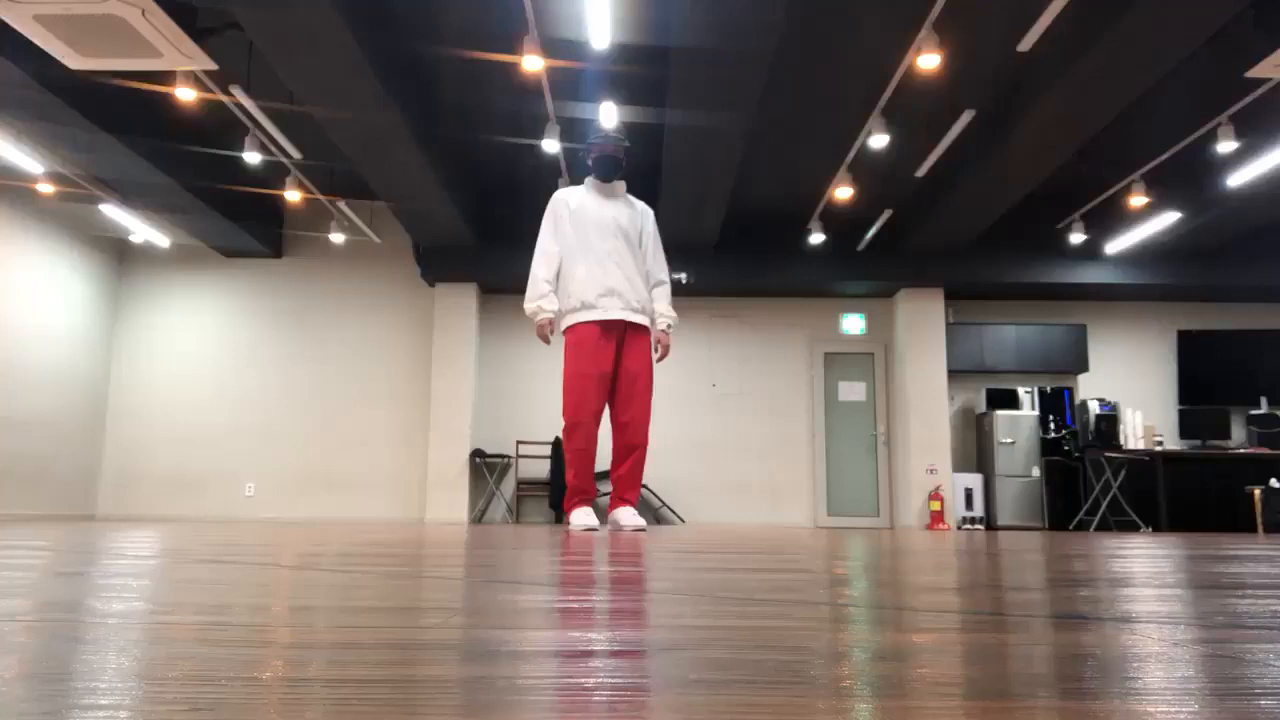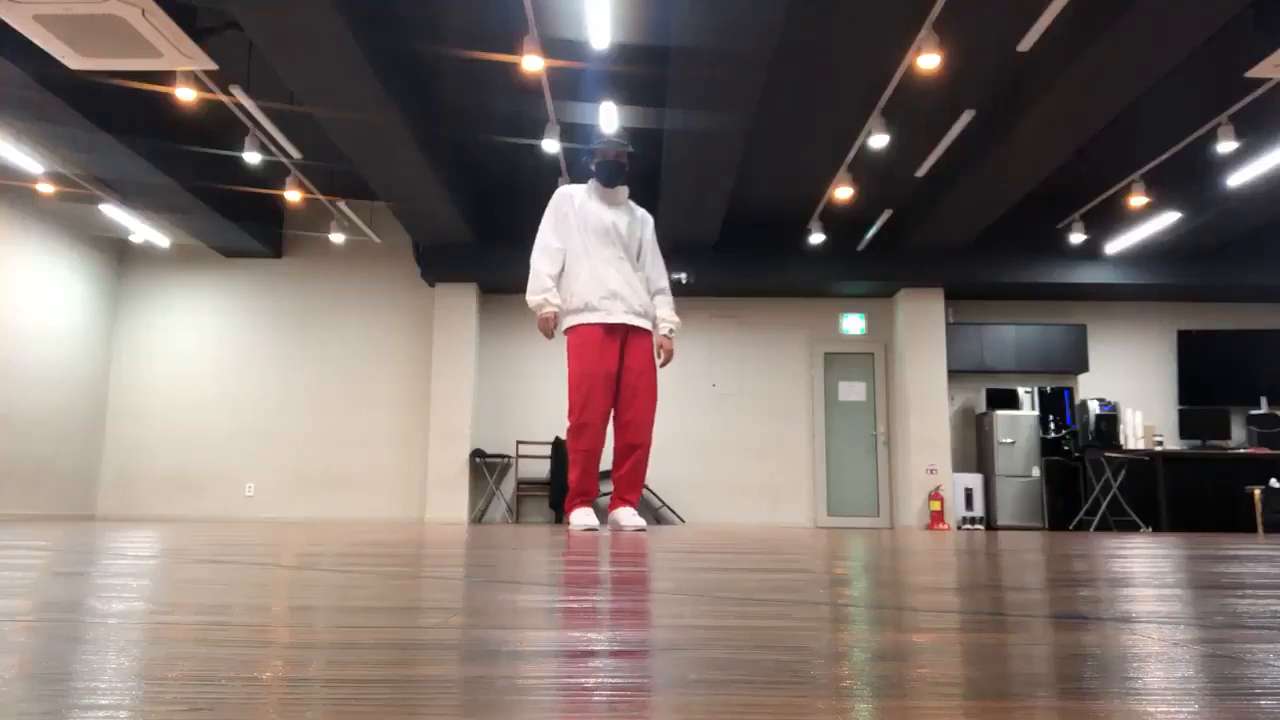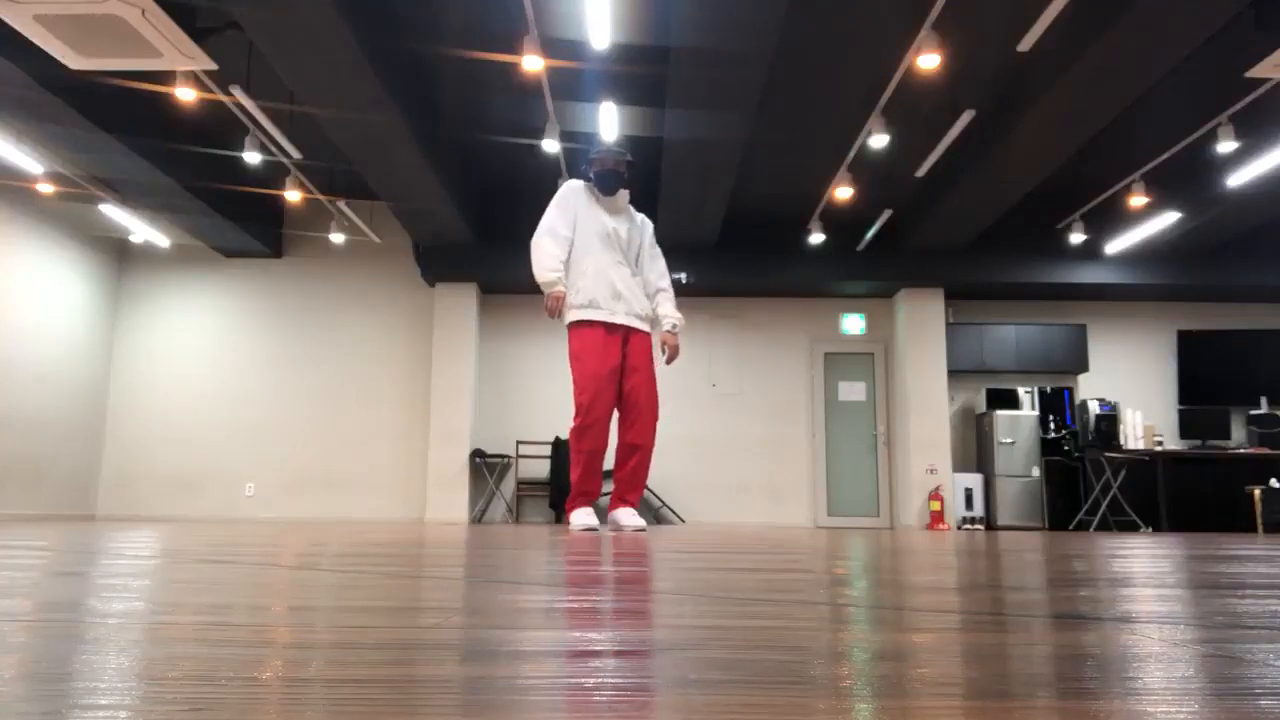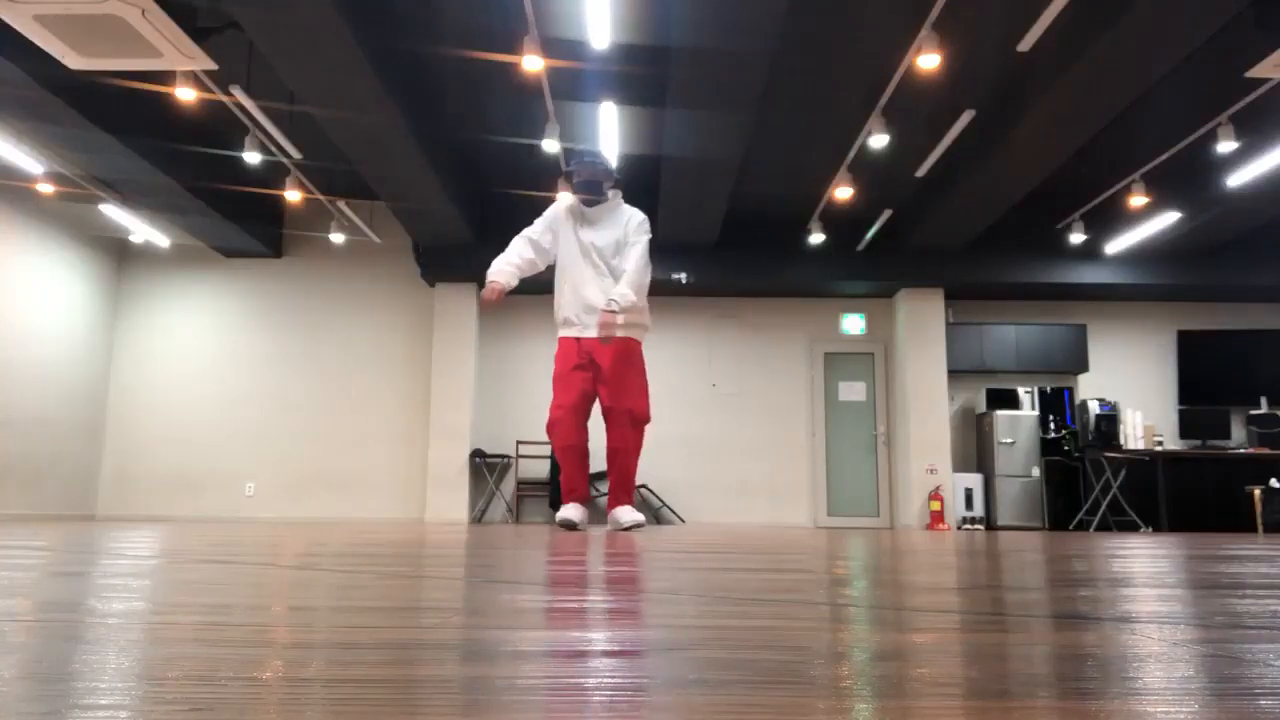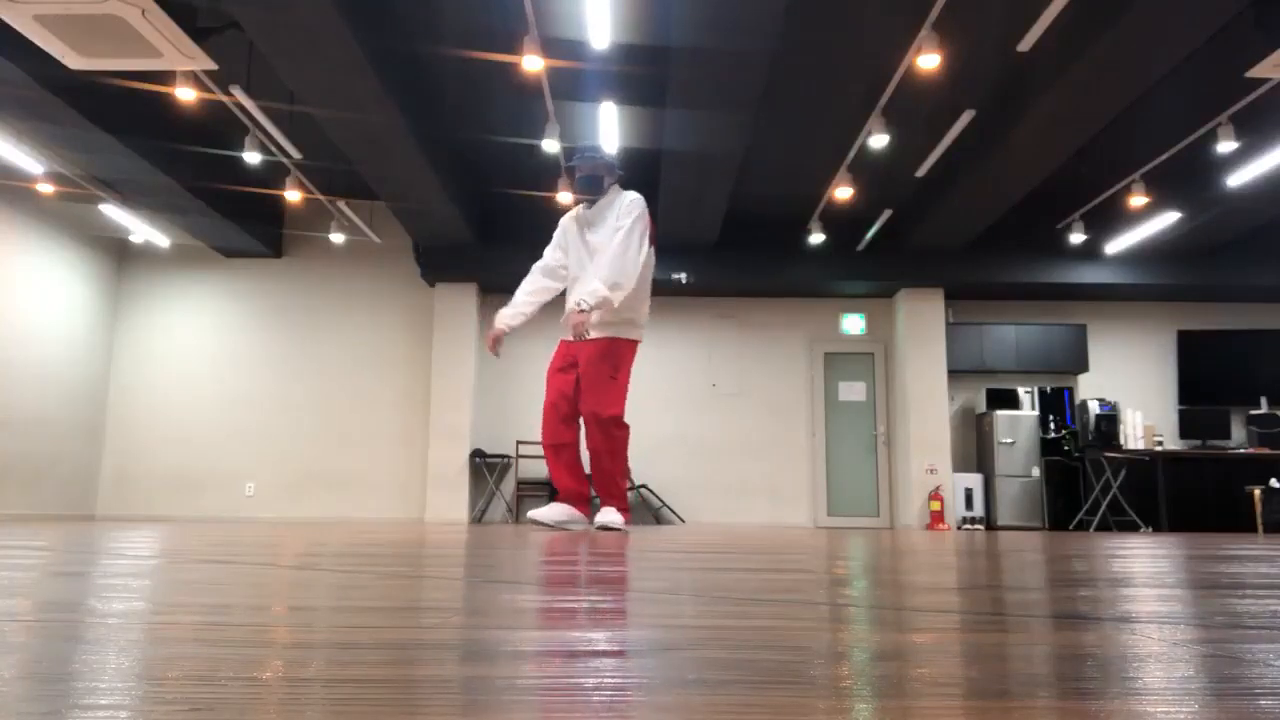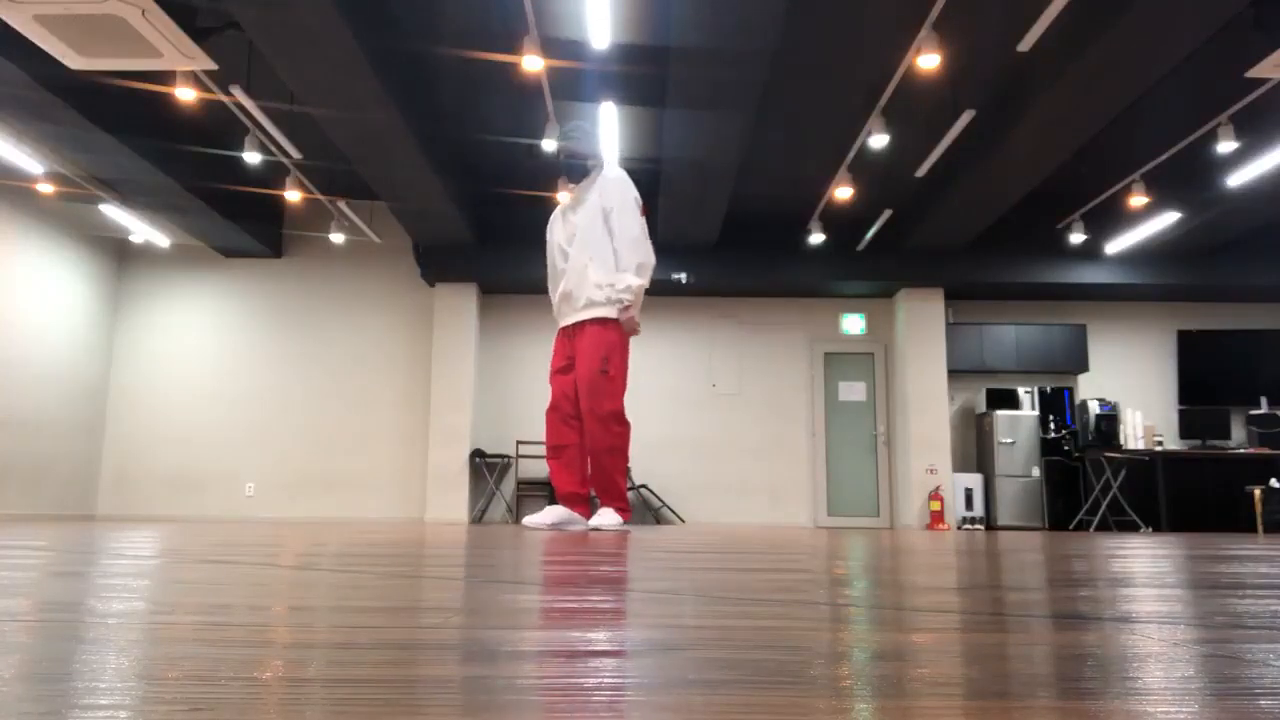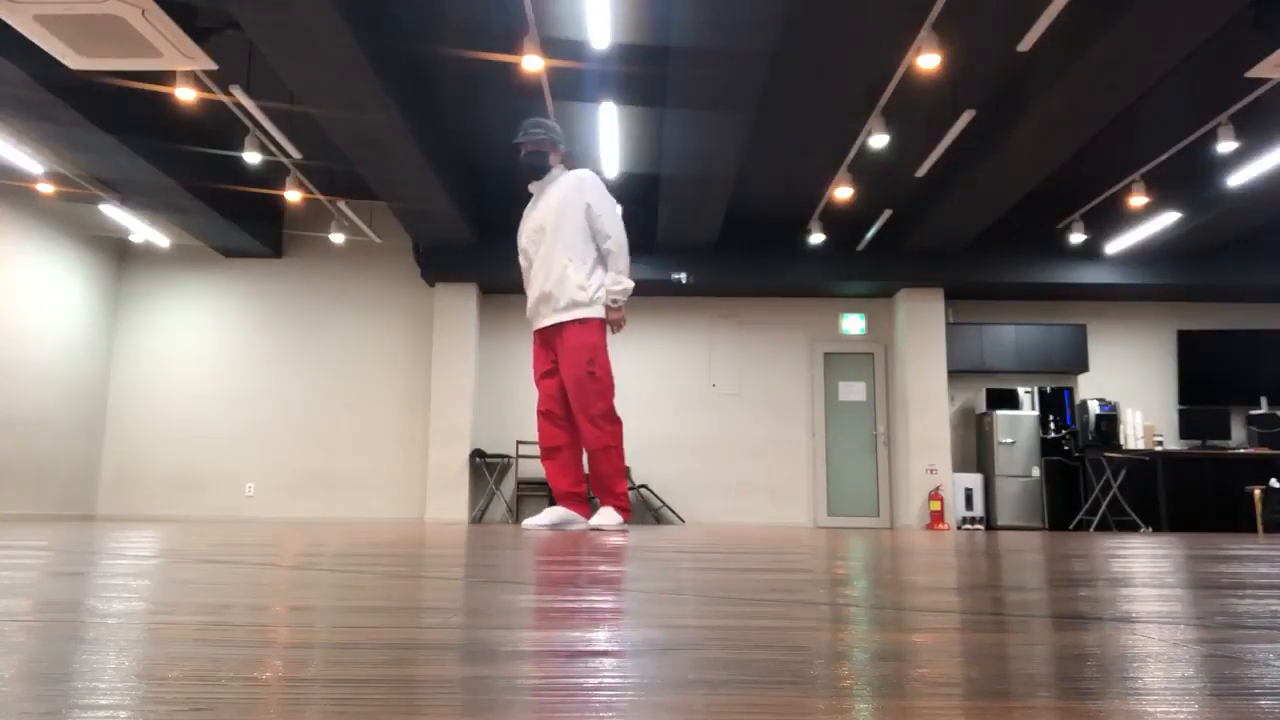
dt=0.7s
person 1, frame 1
left shoulder: (641, 211)
right shoulder: (565, 201)
left elbow: (656, 270)
right elbow: (547, 256)
left wrist: (663, 320)
right wrist: (543, 308)
left hip: (635, 321)
right hip: (586, 318)
left knee: (634, 417)
right knee: (581, 413)
left ankle: (624, 503)
right ankle: (579, 504)
person 1, frame 2
left shoulder: (641, 217)
right shoulder: (568, 198)
left elbow: (656, 274)
right elbow: (547, 251)
left wrist: (665, 326)
right wrist: (546, 301)
left hip: (637, 323)
right hip: (588, 319)
left knee: (638, 416)
right knee: (587, 414)
left ankle: (624, 504)
right ankle: (580, 504)
person 1, frame 3
left shoulder: (640, 222)
right shoulder: (573, 195)
left elbow: (656, 275)
right elbow: (548, 238)
left wrist: (669, 323)
right wrist: (554, 281)
left hip: (636, 325)
right hip: (589, 319)
left knee: (642, 414)
right knee: (593, 409)
left ankle: (624, 504)
right ankle: (581, 504)
person 1, frame 4
left shoulder: (632, 219)
right shoulder: (562, 213)
left elbow: (636, 268)
right elbow: (529, 244)
left wrist: (613, 306)
right wrist: (500, 273)
left hip: (620, 333)
right hip: (573, 334)
left knee: (628, 415)
right knee: (564, 417)
left ankle: (621, 502)
right ankle: (574, 500)
person 1, frame 5
left shoulder: (630, 205)
right shoulder: (570, 221)
left elbow: (619, 264)
right elbow: (545, 275)
left wrist: (586, 304)
right wrist: (506, 318)
left hip: (614, 330)
right hip: (574, 333)
left knee: (601, 414)
right knee: (557, 416)
left ankle: (613, 506)
right ankle: (571, 502)
person 1, frame 6
left shoulder: (613, 182)
right shoulder: (560, 214)
left elbow: (633, 242)
left wrist: (627, 298)
right wrist: (563, 315)
left hip: (605, 314)
right hip: (569, 320)
left knee: (601, 409)
right knee: (562, 412)
left ankle: (614, 507)
right ankle: (572, 504)
person 1, frame 7
left shoulder: (581, 183)
right shoulder: (531, 208)
left elbow: (613, 239)
left wrist: (615, 297)
right wrist: (538, 310)
left hip: (581, 314)
right hip: (544, 321)
left knee: (593, 409)
right knee: (552, 413)
left ankle: (613, 506)
right ankle: (570, 504)
